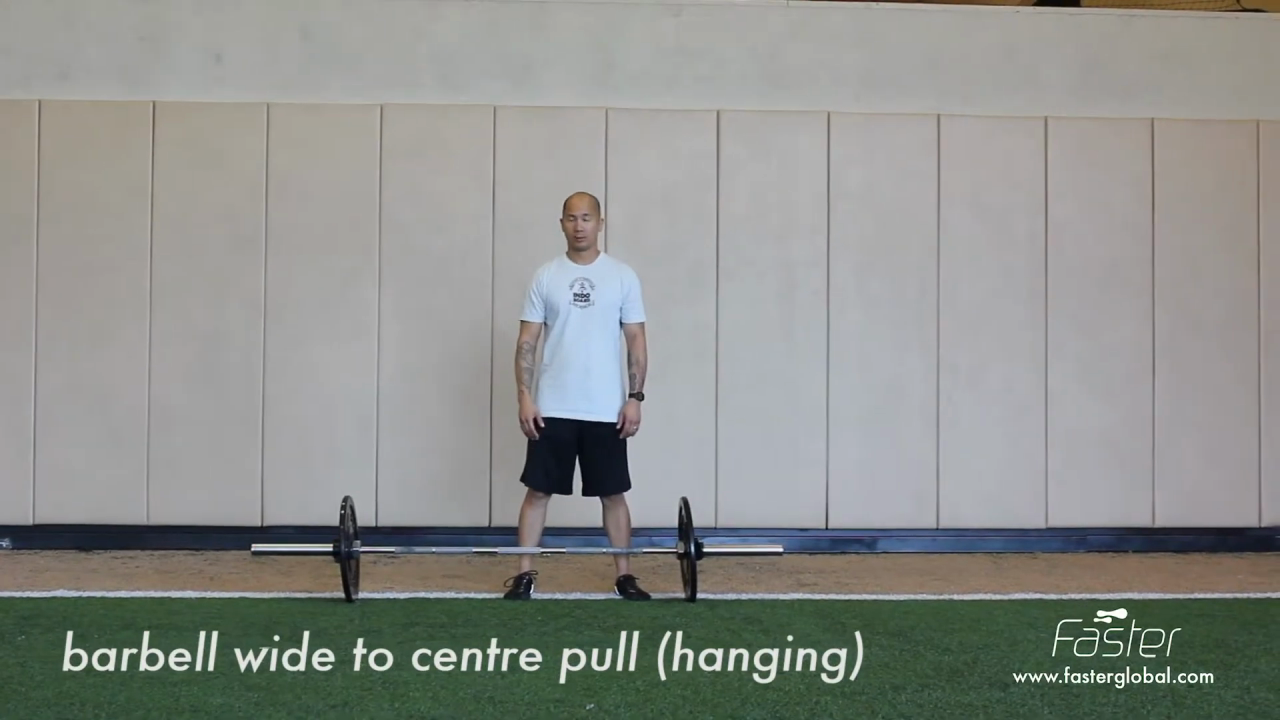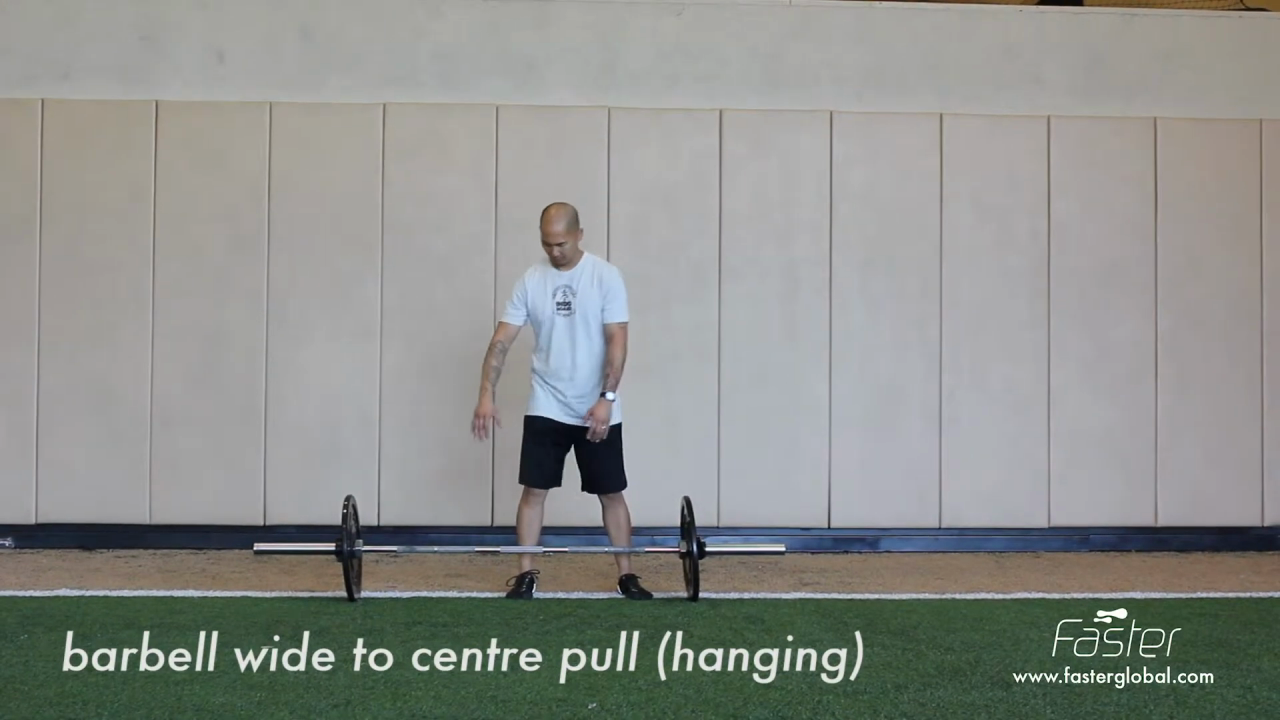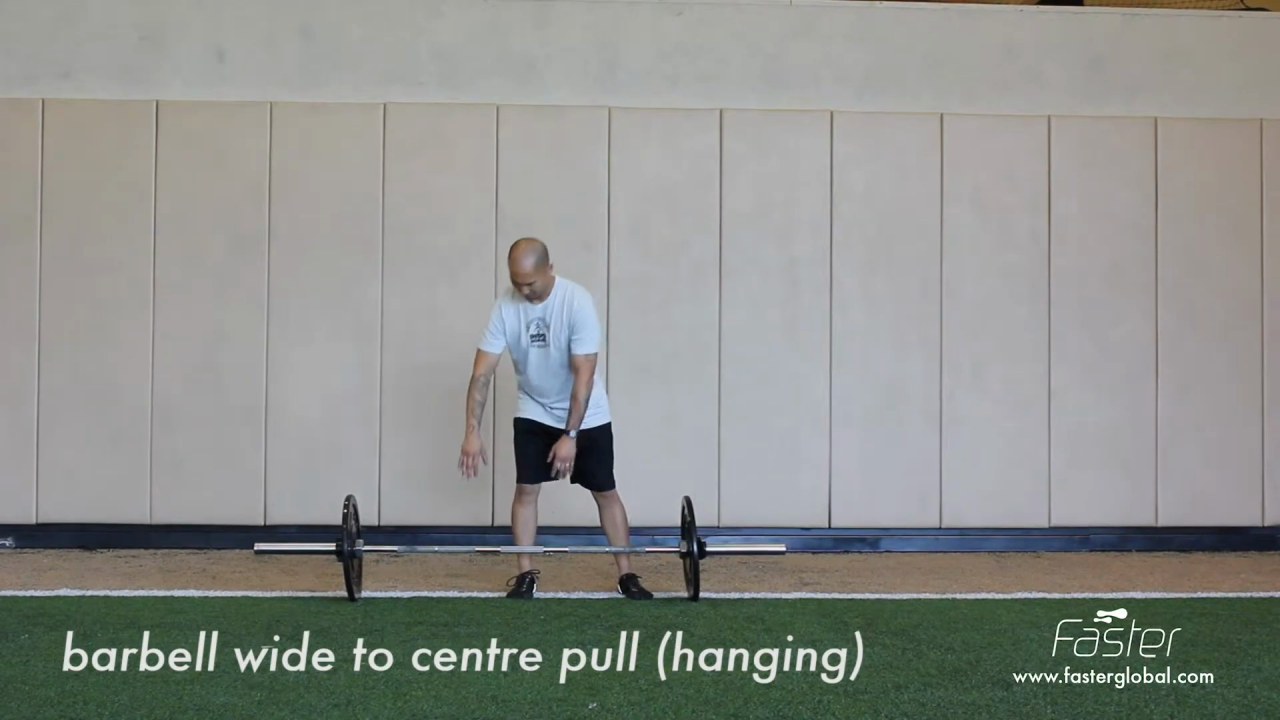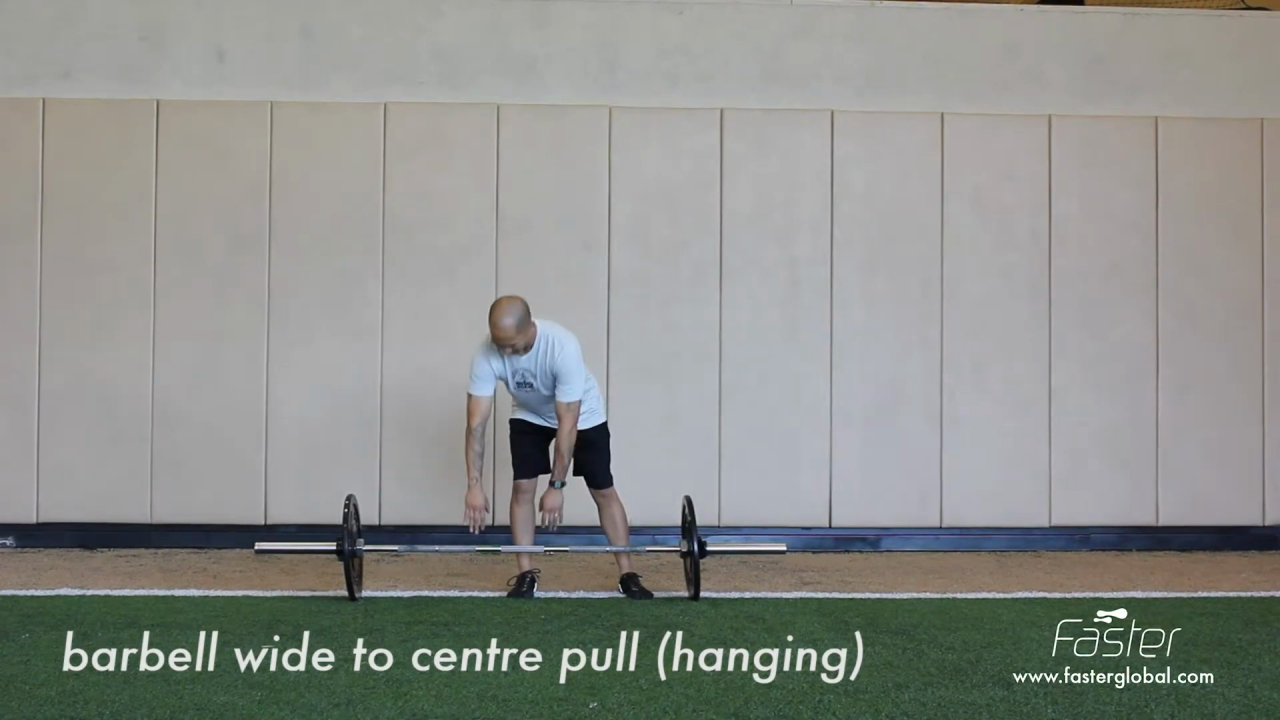
dt=0.5s
person 1, frame 1
left shoulder: (622, 275)
right shoulder: (545, 276)
left elbow: (636, 341)
right elbow: (527, 341)
left wrist: (635, 398)
right wrist: (524, 397)
left hip: (606, 410)
right hip: (553, 409)
left knee: (613, 493)
right knee: (538, 490)
left ankle: (623, 575)
right ankle: (524, 574)
person 1, frame 2
left shoulder: (605, 276)
right shoulder: (530, 280)
left elbow: (617, 341)
right elbow: (501, 340)
left wrist: (606, 398)
right wrist: (486, 394)
left hip: (596, 410)
right hip: (546, 408)
left knee: (611, 492)
right knee: (534, 490)
left ankle: (626, 574)
right ankle: (526, 573)
person 1, frame 3
left shoulder: (577, 302)
right shoulder: (504, 307)
left elbow: (584, 374)
right elbow: (481, 372)
left wrist: (570, 435)
right wrist: (473, 431)
left hip: (587, 414)
right hip: (533, 411)
left knee: (605, 490)
right knee: (526, 488)
left ankle: (626, 575)
right ankle: (526, 574)
person 1, frame 4
left shoulder: (562, 346)
right shoulder: (487, 354)
left elbow: (568, 422)
right elbow: (476, 422)
left wrist: (557, 486)
right wrist: (474, 485)
left hip: (583, 415)
right hip: (529, 415)
left knee: (603, 490)
right knee: (523, 486)
left ankle: (627, 574)
right ankle: (526, 574)
